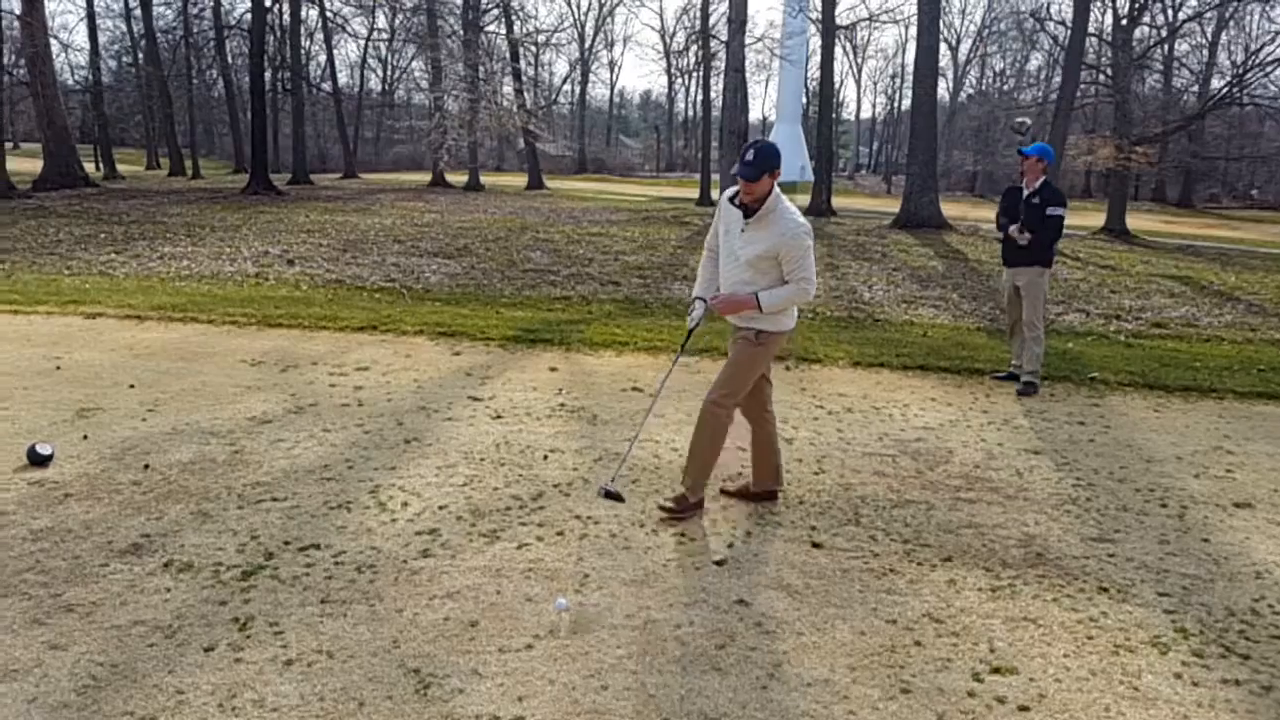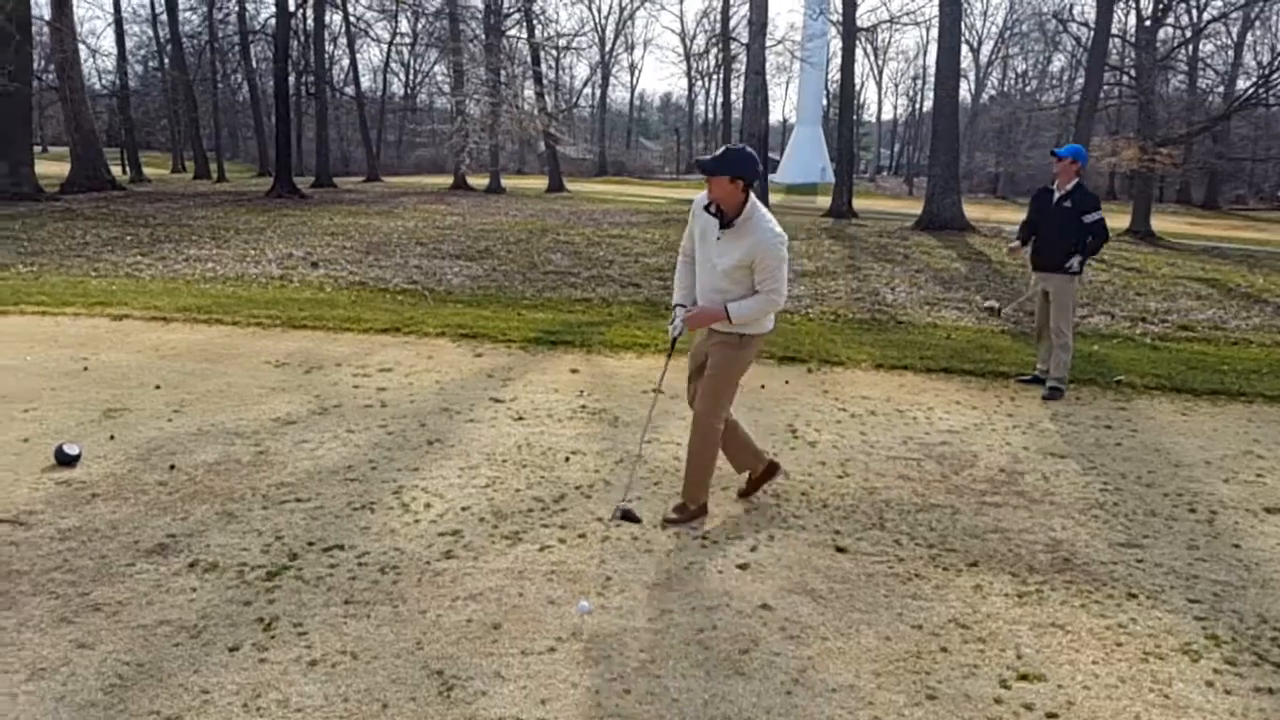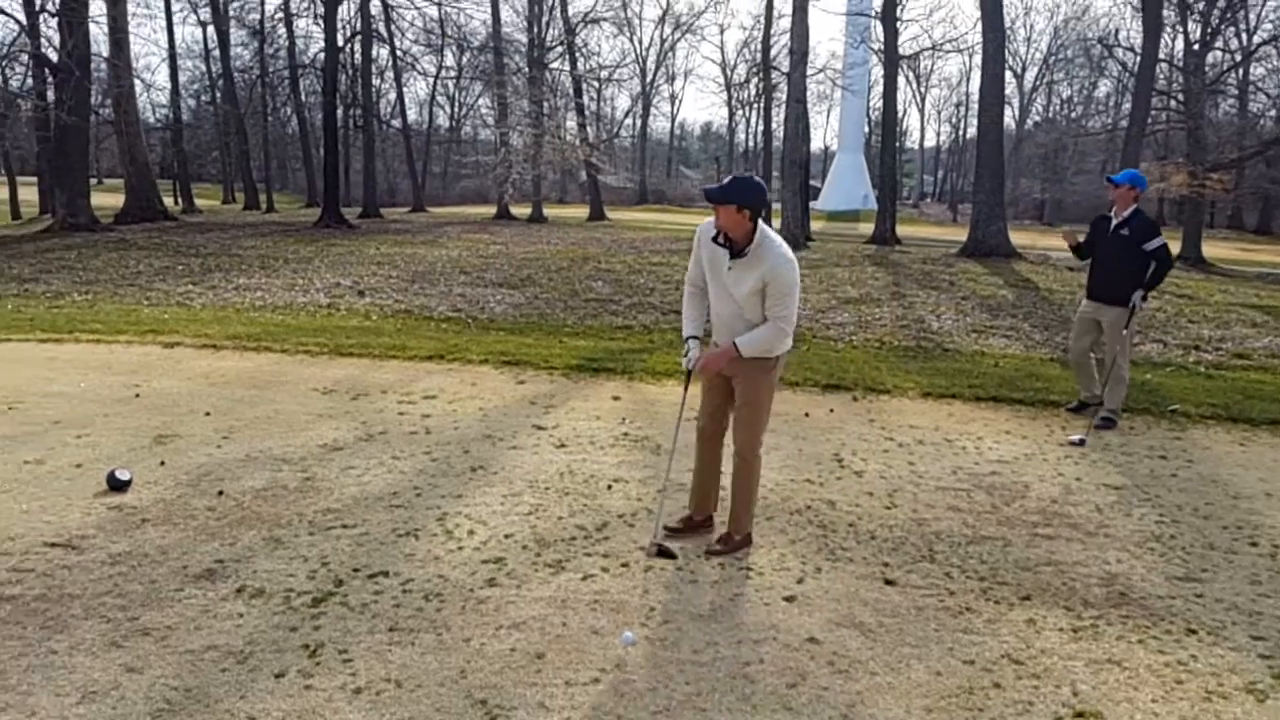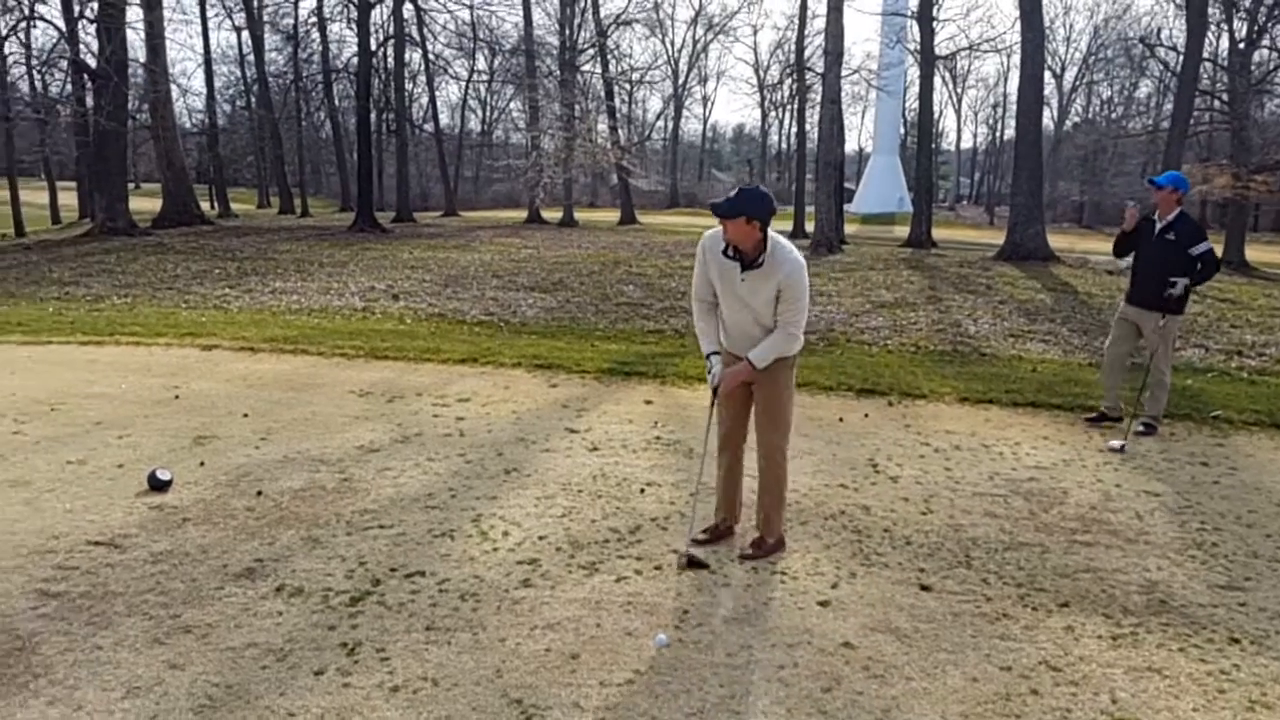
dt=0.3s
person 1, frame 1
left shoulder: (791, 227)
right shoulder: (730, 201)
left elbow: (804, 289)
right elbow: (713, 251)
left wrist: (748, 301)
right wrist: (700, 297)
left hip: (764, 330)
right hip: (740, 324)
left knee: (717, 404)
right knee: (753, 403)
left ankle: (693, 493)
right ankle: (766, 481)
person 1, frame 2
left shoulder: (767, 237)
right shoulder: (702, 206)
left elbow: (772, 299)
right elbow: (687, 256)
left wrist: (719, 312)
right wrist: (682, 305)
left hip: (740, 334)
right hip: (709, 326)
left knee: (706, 415)
right knee: (703, 405)
left ankle: (694, 500)
right ankle: (759, 465)
person 1, frame 3
left shoulder: (778, 261)
right shoulder: (707, 234)
left elbow: (780, 327)
right elbow: (695, 287)
left wrist: (730, 350)
right wrist: (693, 337)
left hip: (760, 360)
right hip: (721, 351)
left knee: (745, 445)
right knee: (708, 430)
left ankle: (739, 530)
right ankle: (700, 512)
person 1, frame 4
left shoulder: (790, 265)
right shoulder: (710, 245)
left elbow: (789, 332)
right elbow: (703, 303)
left wrist: (745, 368)
right wrist: (712, 355)
left hip: (775, 361)
right hip: (732, 355)
left knee: (771, 447)
right knee: (729, 439)
left ankle: (771, 533)
right ankle: (725, 519)
person 2, frame 1
left shoulder: (1053, 195)
right shoulder: (1012, 192)
left elbow: (1053, 233)
right elbow: (1001, 220)
left wrist: (1030, 237)
right wrist: (1011, 229)
left hip: (1035, 268)
right hip: (1011, 266)
left knee: (1032, 323)
right knee: (1014, 321)
left ankle: (1031, 377)
right ankle: (1018, 368)
person 2, frame 2
left shoulder: (1085, 199)
right shoulder: (1042, 195)
left elbow: (1101, 235)
right elbow: (1030, 224)
left wrist: (1081, 256)
right wrist: (1020, 242)
left hip: (1064, 274)
right hip: (1040, 271)
left knee: (1060, 329)
right knee: (1042, 326)
left ankle: (1057, 382)
right ankle: (1043, 371)
person 2, frame 3
left shoulder: (1145, 226)
right shoulder: (1101, 222)
left elbow: (1164, 261)
right elbow: (1086, 253)
left wrist: (1143, 290)
right wrist: (1075, 244)
left hip: (1121, 305)
right hip: (1092, 300)
left knee: (1116, 359)
right knee: (1078, 348)
left ankle: (1110, 412)
right ankle: (1092, 397)
person 2, frame 4
left shoulder: (1190, 229)
right shoulder: (1144, 223)
left elbow: (1212, 264)
right elbow: (1119, 252)
left wrist: (1188, 281)
right wrist: (1128, 228)
left hip: (1164, 310)
right hip: (1131, 305)
left knee: (1159, 367)
right knee: (1113, 354)
left ankle: (1151, 418)
right ankle: (1111, 409)
